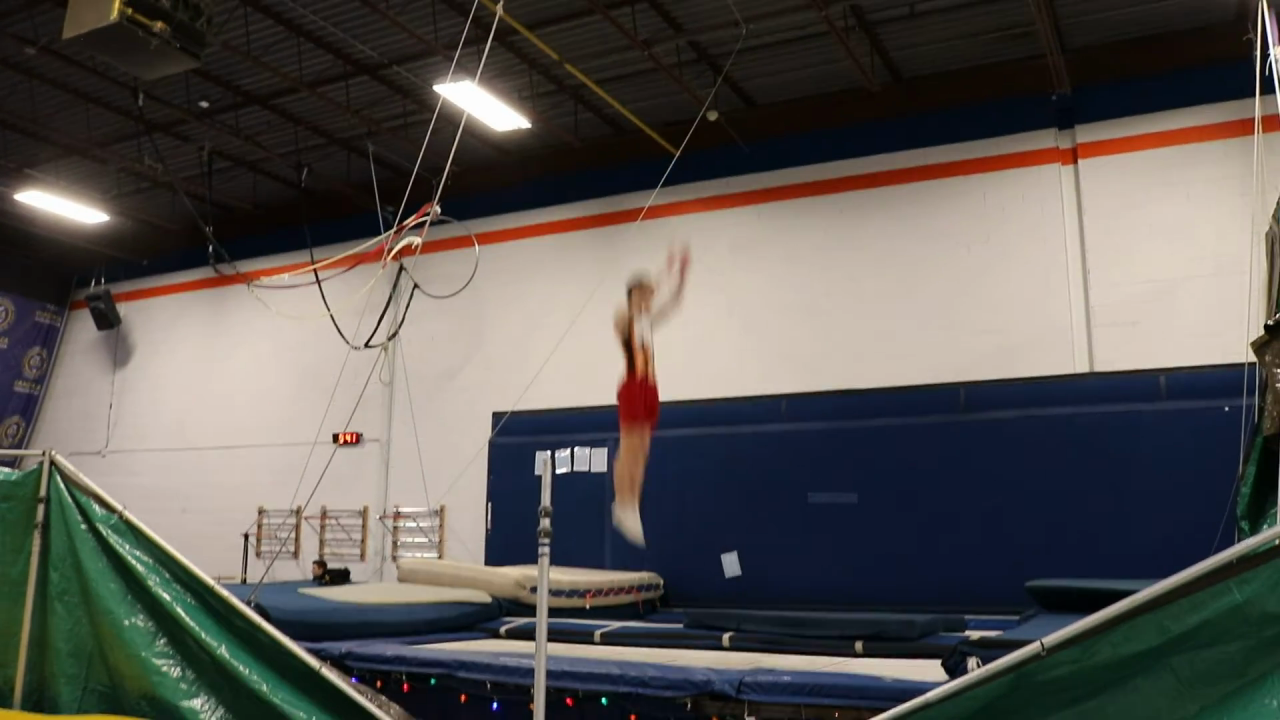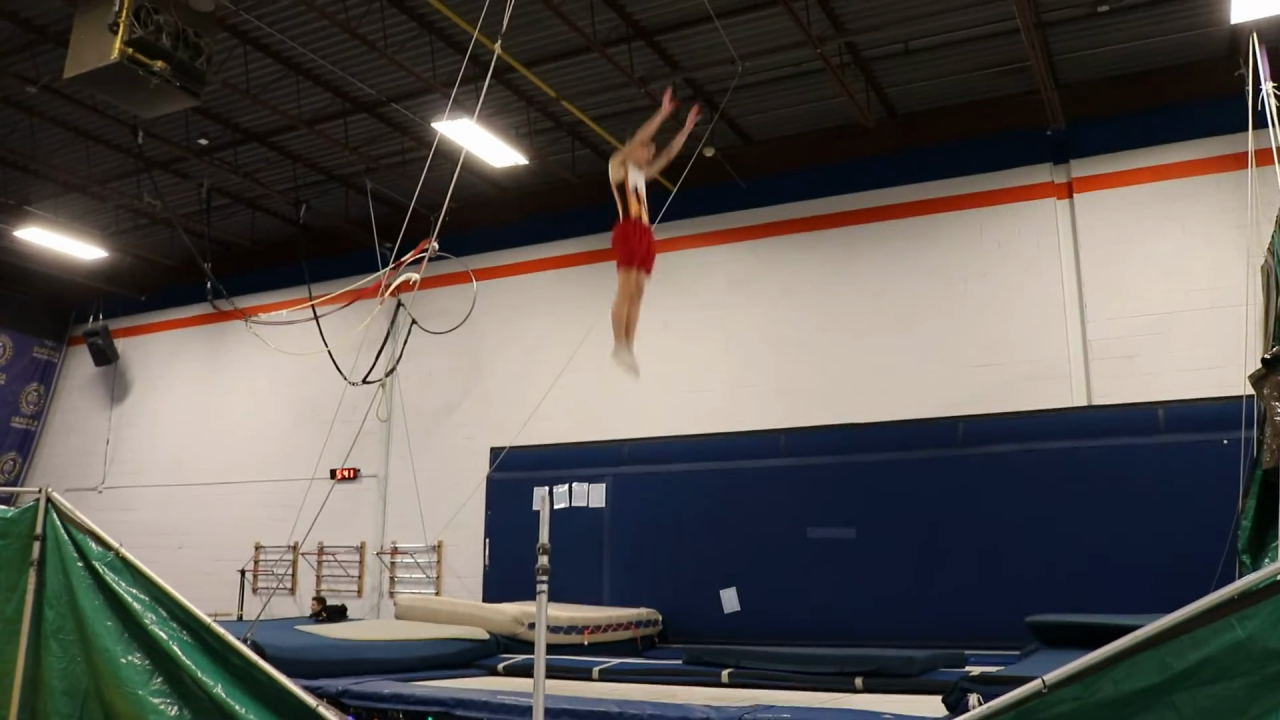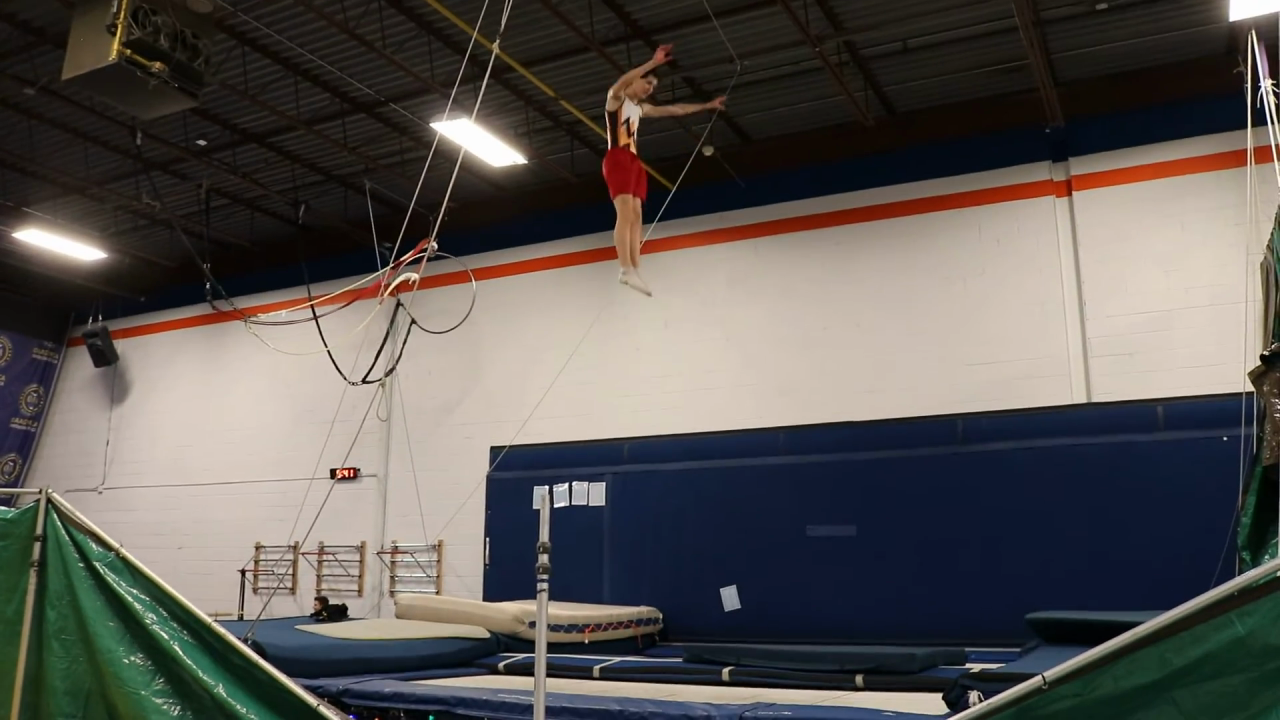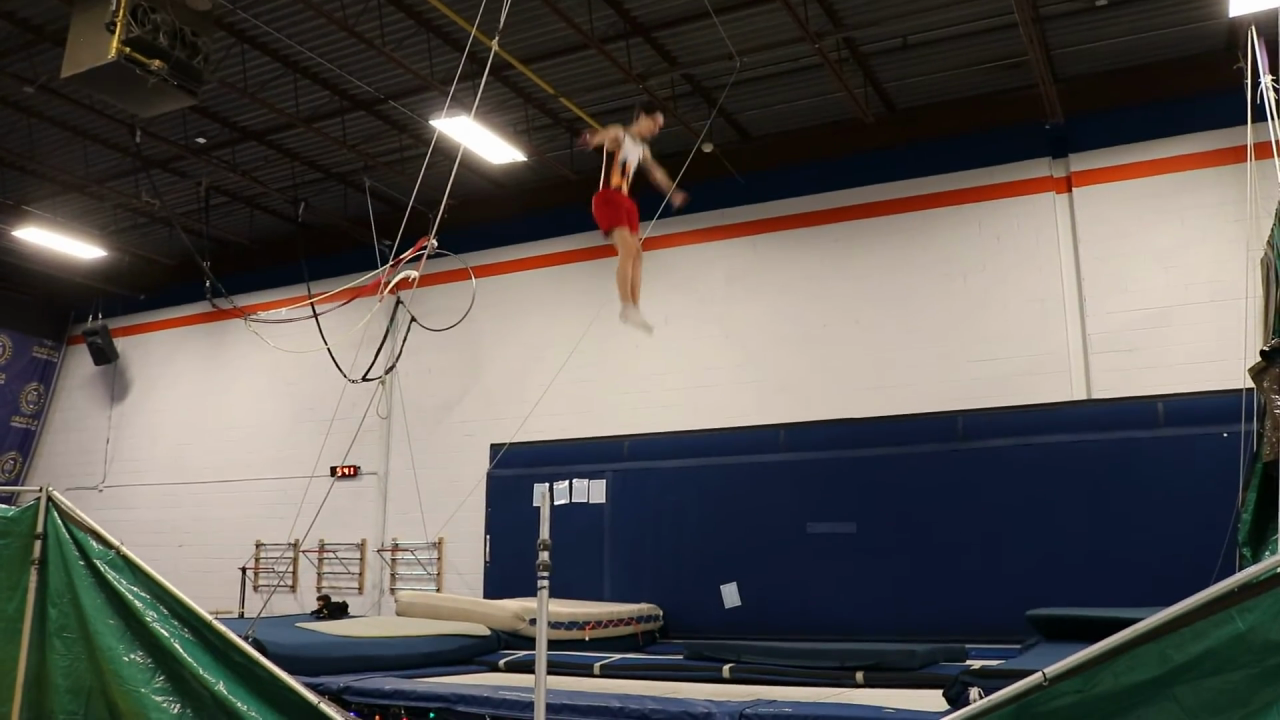
dt=0.3s
person 1, frame 1
left shoulder: (646, 321)
right shoulder: (624, 319)
left elbow: (672, 303)
right elbow: (638, 299)
left wrist: (681, 277)
left hip: (649, 388)
right hip: (633, 388)
left knee: (641, 450)
right knee: (629, 448)
left ankle: (633, 507)
right ankle: (622, 506)
person 1, frame 2
left shoulder: (642, 173)
right shoulder: (618, 165)
left elbow: (669, 155)
right elbow: (639, 138)
left wrist: (687, 127)
right wrist: (663, 113)
left hip: (644, 233)
right hip: (628, 232)
left knee: (637, 292)
right knee: (626, 290)
left ankle: (628, 347)
right ankle: (620, 346)
person 1, frame 3
left shoulder: (639, 107)
right shoulder: (616, 96)
left elbow: (673, 110)
right elbow: (624, 80)
left wrist: (706, 106)
right wrist: (651, 63)
left hip: (633, 162)
right hip: (617, 159)
left knee: (635, 217)
right knee: (626, 214)
left ankle: (634, 270)
right ankle: (627, 269)
person 1, frame 4
left shoulder: (642, 149)
right shoulder: (618, 134)
left elbow: (656, 172)
right elbow: (599, 138)
left wrist: (673, 193)
right wrist: (593, 138)
left hip: (624, 202)
right hip: (608, 199)
left knee: (636, 254)
right knee: (628, 250)
left ankle: (633, 309)
right ankle: (628, 308)
